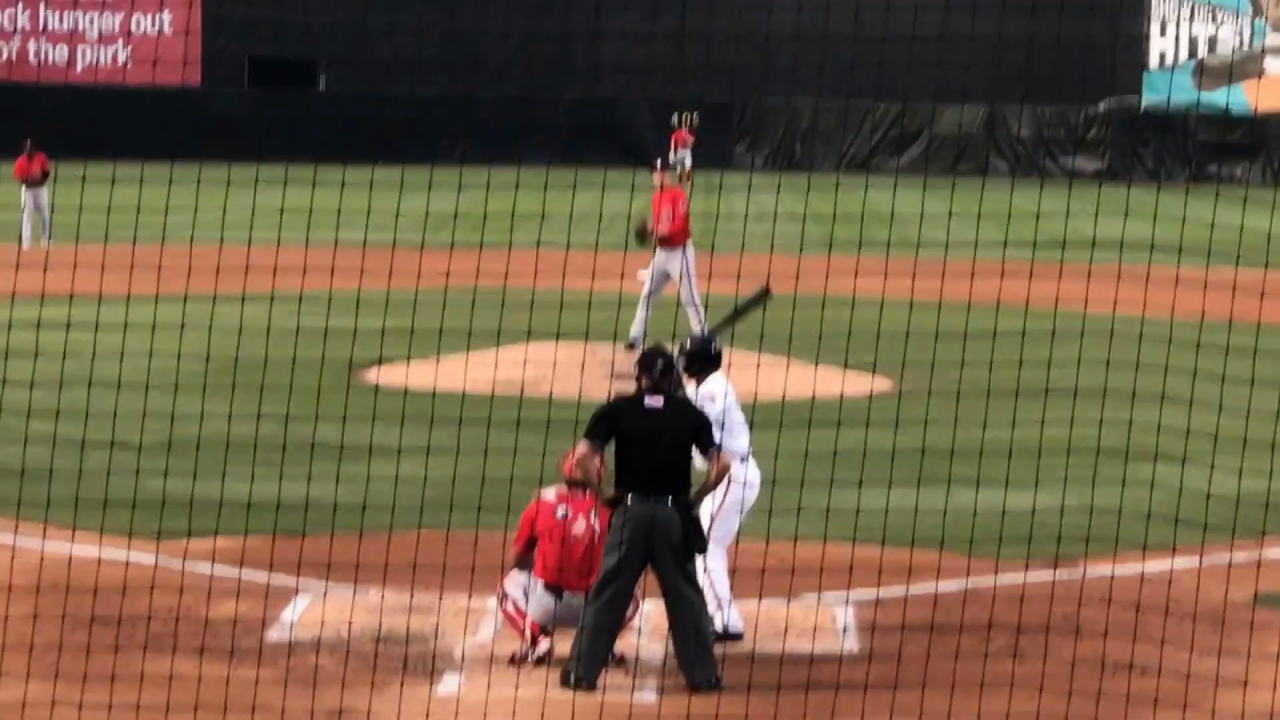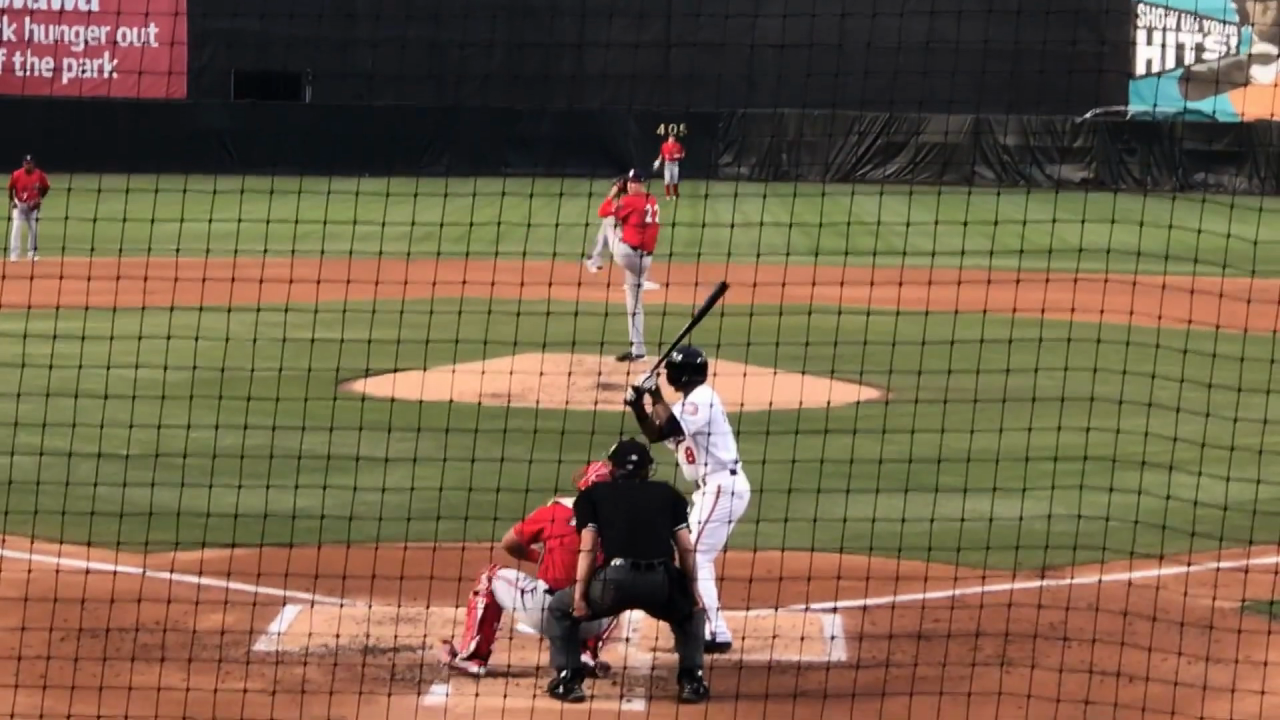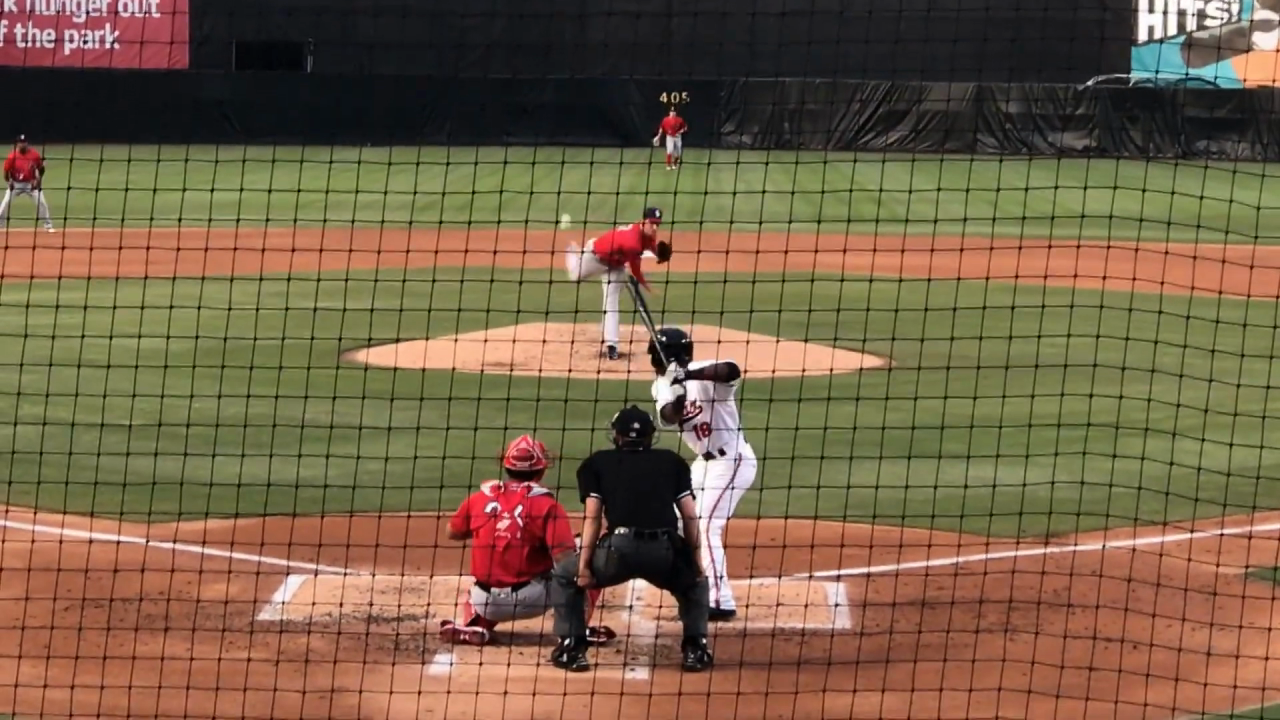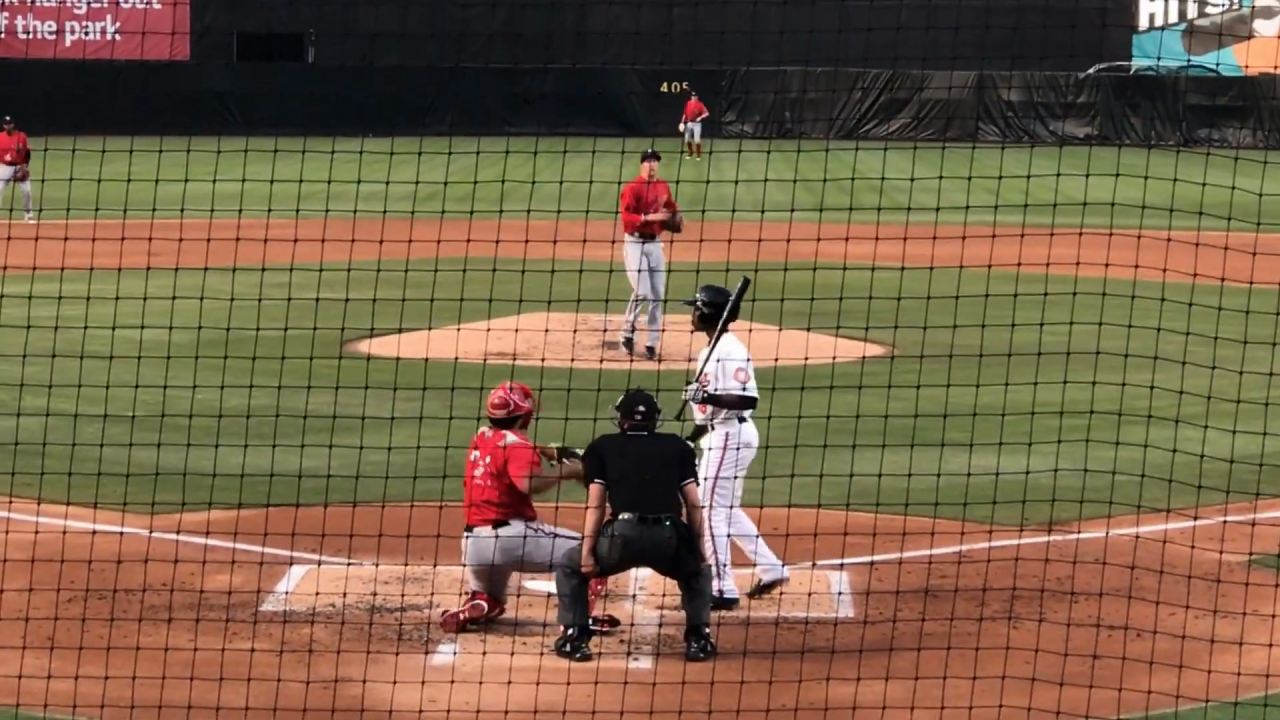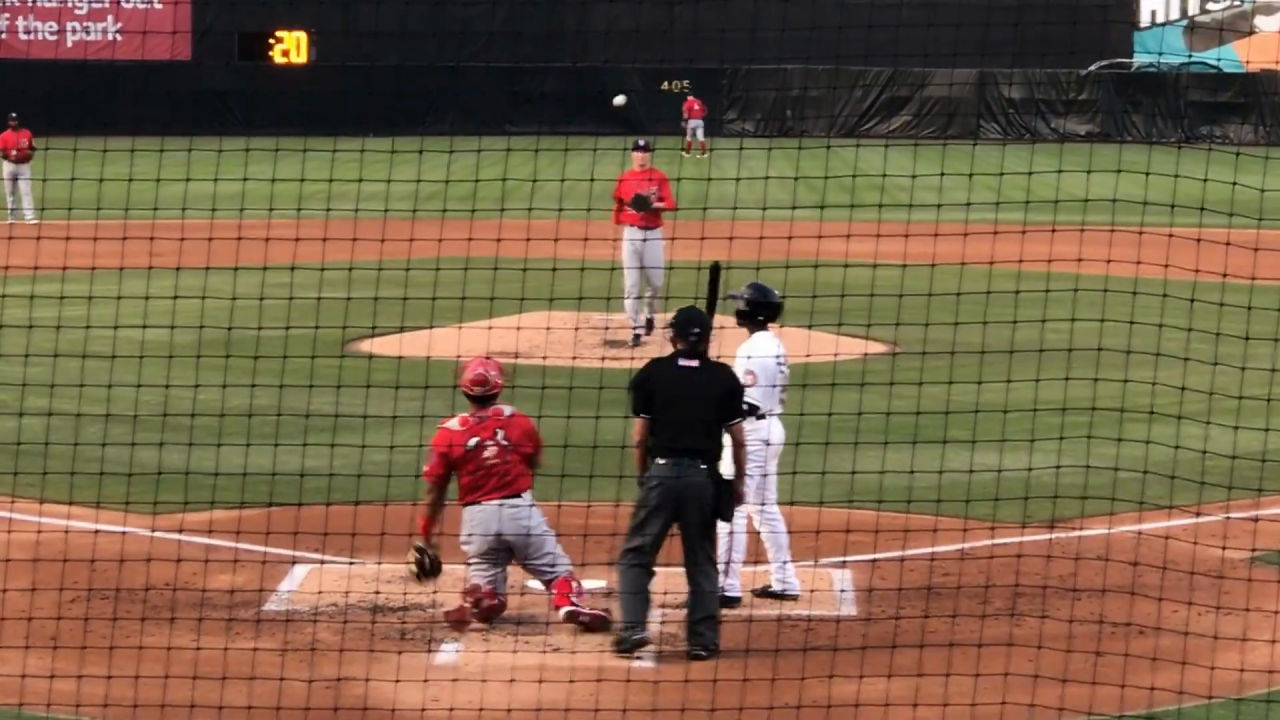
dt=1s
person 1, frame 1
left shoulder: (715, 387)
right shoulder: (704, 387)
left hip: (733, 475)
right hip: (728, 475)
left knee: (706, 548)
right knee: (707, 545)
left ankle: (728, 624)
right ankle: (717, 614)
person 1, frame 2
left shoulder: (702, 399)
right shoulder: (689, 402)
left elbow: (668, 429)
right elbow: (656, 434)
left wrist: (655, 394)
right wrist: (637, 405)
left hip: (722, 487)
right hip: (713, 488)
left knee: (694, 558)
right knee: (696, 555)
left ankle: (716, 634)
right ankle: (705, 622)
person 1, frame 3
left shoulder: (704, 370)
right shoulder: (663, 384)
left elbow: (732, 372)
right elbow: (668, 417)
left wrist: (687, 375)
right wrist: (677, 395)
left hip: (733, 460)
right hip: (705, 461)
left knee: (705, 526)
left ankle: (721, 602)
person 1, frame 4
left shoulder: (730, 350)
right shoulder: (712, 351)
left elbow: (748, 400)
left wrist: (707, 396)
right wrist: (690, 439)
left hip: (730, 437)
right hip: (721, 437)
left knee: (712, 512)
right knee: (725, 510)
left ankle: (723, 591)
right ankle: (771, 569)
person 1, frame 5
left shoulder: (754, 349)
right shoulder: (774, 345)
left elbow: (748, 405)
left hip: (750, 432)
right hip: (769, 429)
left knee: (731, 509)
right knee: (764, 507)
left ankle: (727, 588)
right ankle: (784, 582)
person 2, frame 1
left shoulder: (619, 409)
right shoulder: (689, 414)
left elbow: (583, 455)
right elbow: (721, 464)
left wrist: (603, 494)
right wrist: (695, 498)
left hip: (631, 511)
right hip: (673, 514)
left knee: (607, 593)
right knee: (685, 595)
left ankle: (581, 671)
right ankle: (702, 674)
person 2, frame 2
left shoulder: (594, 493)
right shoulder: (668, 493)
left elbow: (588, 548)
right elbow: (685, 548)
left wrist: (579, 597)
right wrist: (693, 593)
left hip: (616, 579)
right hip: (660, 582)
left knee: (561, 607)
right knee: (690, 611)
left ankle: (568, 680)
right ankle: (692, 680)
person 2, frame 3
left shoulder: (597, 462)
right shoulder: (672, 461)
left elbow: (592, 517)
right elbow: (690, 516)
left wrist: (584, 566)
right wrist: (694, 562)
left hip: (620, 549)
right hip: (664, 552)
left knee: (565, 575)
right knee: (695, 582)
left ankle: (572, 648)
right ankle: (696, 649)
person 2, frame 4
left shoulder: (602, 447)
right shoulder: (677, 446)
left elbow: (596, 503)
right elbow: (693, 504)
left wrist: (587, 553)
right wrist: (696, 550)
left hip: (623, 535)
right hip: (669, 538)
left knee: (570, 565)
right knee: (698, 570)
left ankle: (575, 637)
right ankle: (698, 638)
person 2, frame 5
left shoulder: (652, 373)
right shoulder: (724, 377)
left elbow: (640, 438)
right elbow: (738, 437)
left wrist: (644, 478)
right wrist: (739, 480)
left hip: (663, 473)
right hip: (703, 477)
left knee: (637, 554)
right knee: (701, 562)
left ankle: (632, 627)
right ankle: (704, 639)
person 3, frame 1
left shoulder: (542, 503)
right shoulder: (609, 508)
left elbow: (518, 562)
left hip: (546, 605)
left knee: (509, 584)
left ankle: (536, 637)
person 3, frame 2
left shoulder: (555, 511)
left elbow: (509, 544)
left hip: (545, 608)
right hip: (591, 623)
left knee: (492, 578)
left ankle: (471, 657)
right ankle: (588, 655)
person 3, frame 3
left shoulder: (480, 497)
right shoulder: (546, 505)
left elbow: (452, 532)
right elbow: (565, 559)
left hip: (486, 603)
right hip: (530, 600)
left ankle: (474, 626)
person 3, frame 4
left shoulder: (481, 437)
right shoulder: (516, 445)
right elbow: (529, 485)
left wrist: (544, 452)
right wrist: (567, 470)
left hip: (473, 543)
right hip: (510, 536)
left knee: (489, 604)
left ankle: (473, 609)
person 3, frame 5
left shoulder: (448, 433)
right shoulder: (518, 421)
left elbow: (435, 490)
right elbow: (534, 464)
left wrist: (427, 533)
left hip: (478, 517)
right hip: (520, 511)
left knee: (489, 603)
right knee: (560, 574)
left ankle: (474, 599)
right ankle: (570, 606)
person 4, frame 1
left shoulder: (677, 194)
right shoulder: (656, 196)
left elbow: (681, 224)
left wrist: (660, 232)
right wrist: (651, 231)
left hip: (679, 252)
right hip: (661, 252)
left knee: (689, 297)
right knee: (647, 293)
right ankle: (636, 337)
person 4, frame 2
left shoulder: (632, 201)
right shoulder: (653, 203)
left elbow: (603, 212)
left wrist: (613, 194)
right wrist: (622, 198)
left hip: (628, 253)
right hip: (644, 259)
right knee: (634, 304)
right ankle: (638, 349)
person 4, frame 3
left shoulder: (648, 236)
right shoulder: (633, 241)
right elbow: (634, 269)
left wrist: (658, 248)
right wrist: (644, 284)
left hip: (616, 265)
right hip: (595, 255)
left knee: (611, 305)
right knee: (576, 276)
left ankle: (611, 344)
right ankle: (574, 252)
person 4, frame 4
left shoulder: (663, 187)
right shoulder: (632, 188)
left elbow: (670, 206)
right elbow: (625, 217)
left wrist: (675, 217)
right wrist: (650, 218)
left hip: (654, 244)
right hip: (634, 242)
left knee: (657, 295)
right knee: (641, 291)
left ankle: (651, 344)
right ankle: (627, 334)
person 4, frame 5
left shoulder: (659, 177)
right shoulder: (624, 178)
left elbow: (670, 204)
right elbow: (619, 205)
left wrist: (654, 205)
right wrist: (617, 225)
left hip: (654, 234)
right hip: (631, 234)
left knee: (655, 282)
right knee: (632, 285)
left ankle: (649, 315)
right ankle: (636, 329)
